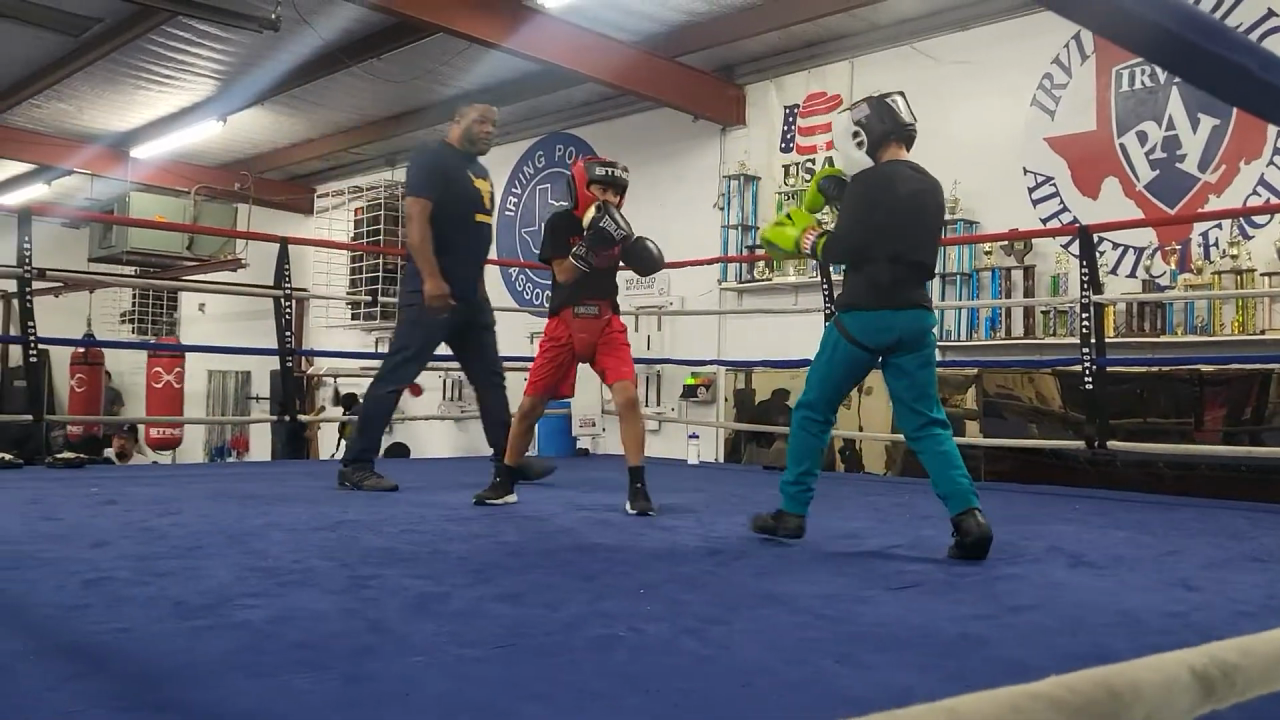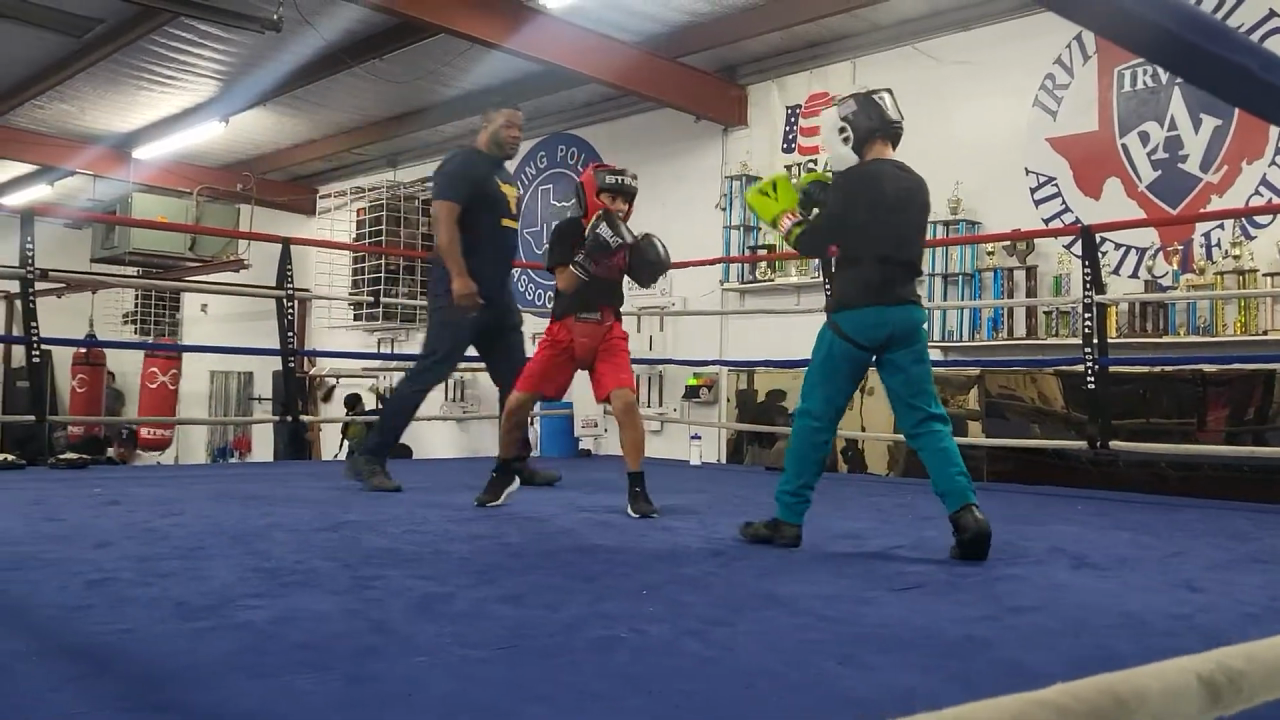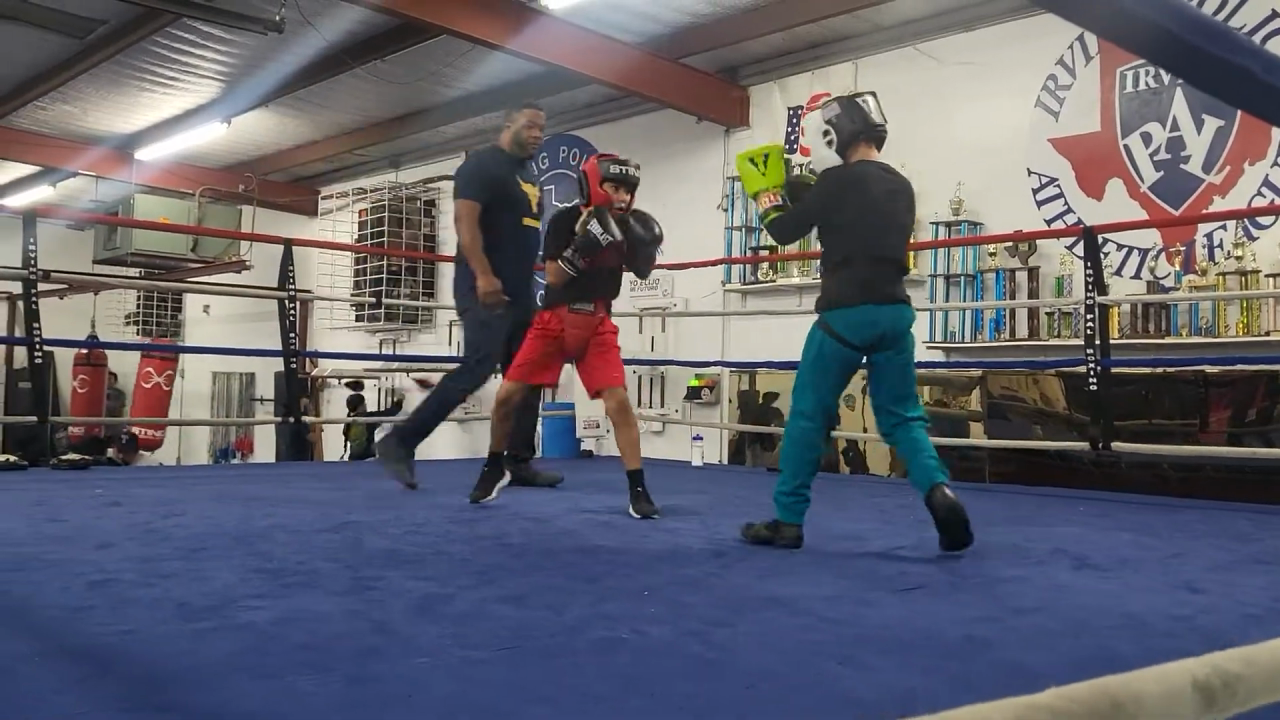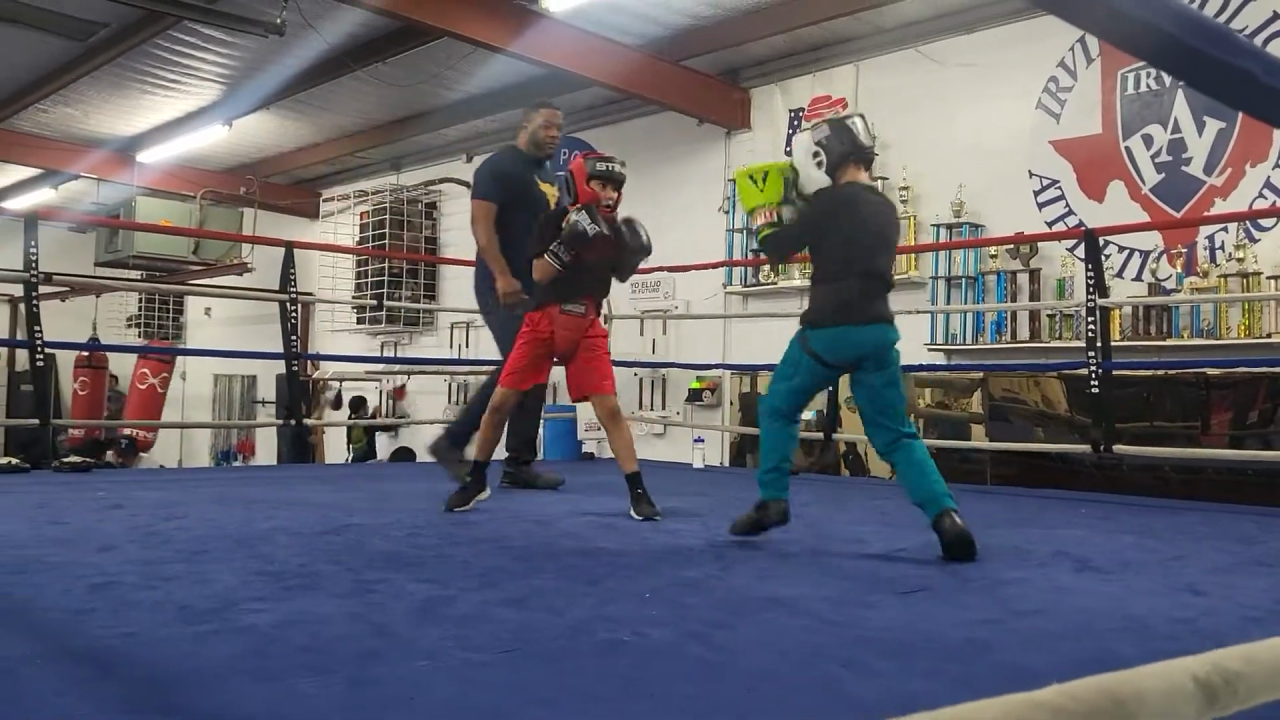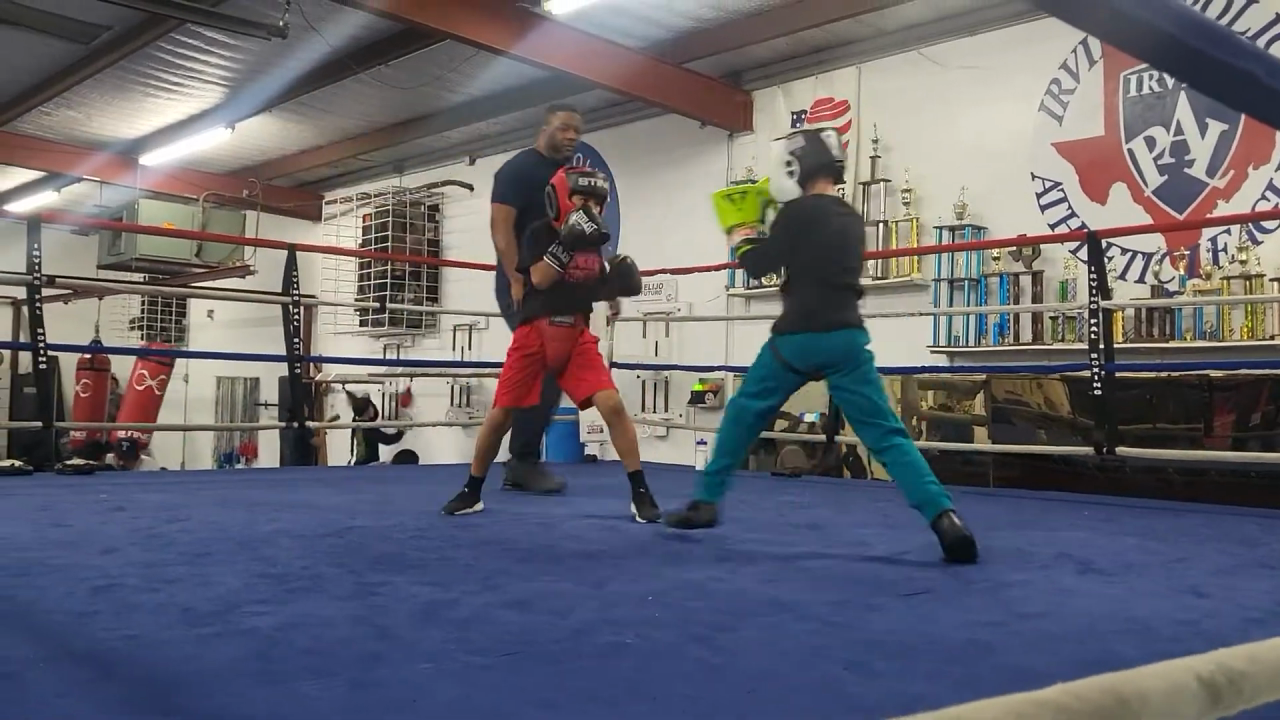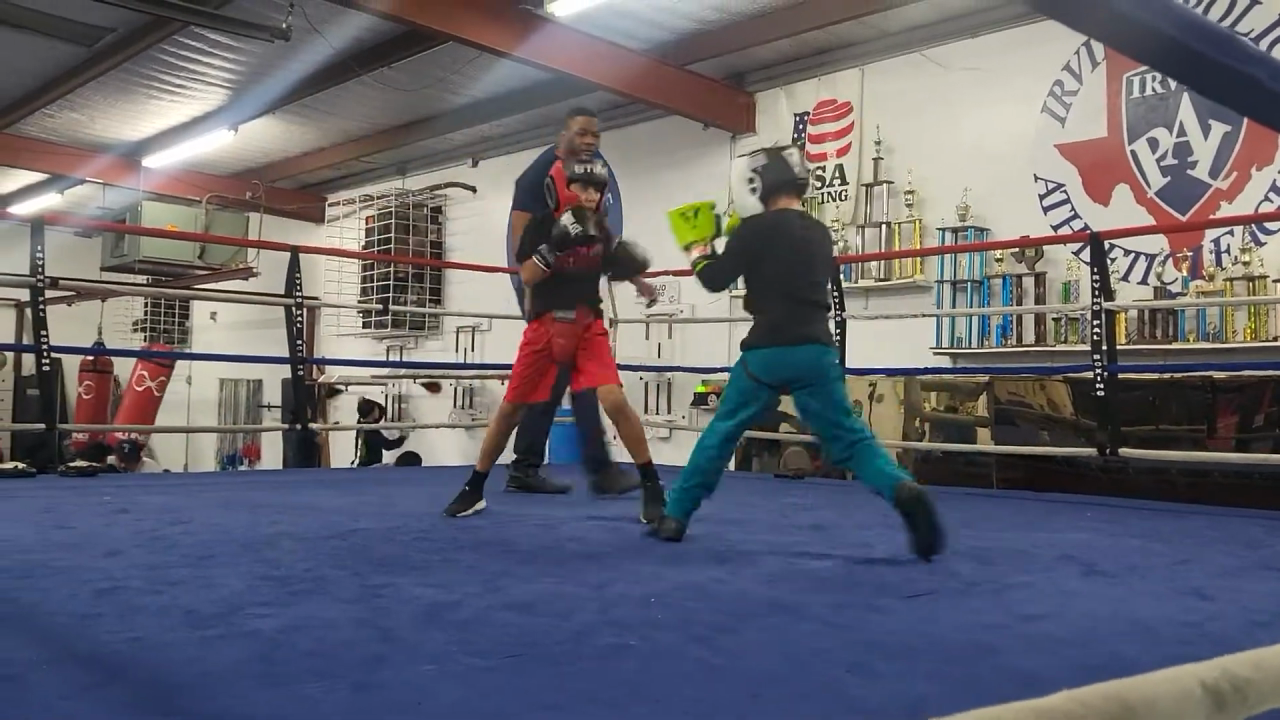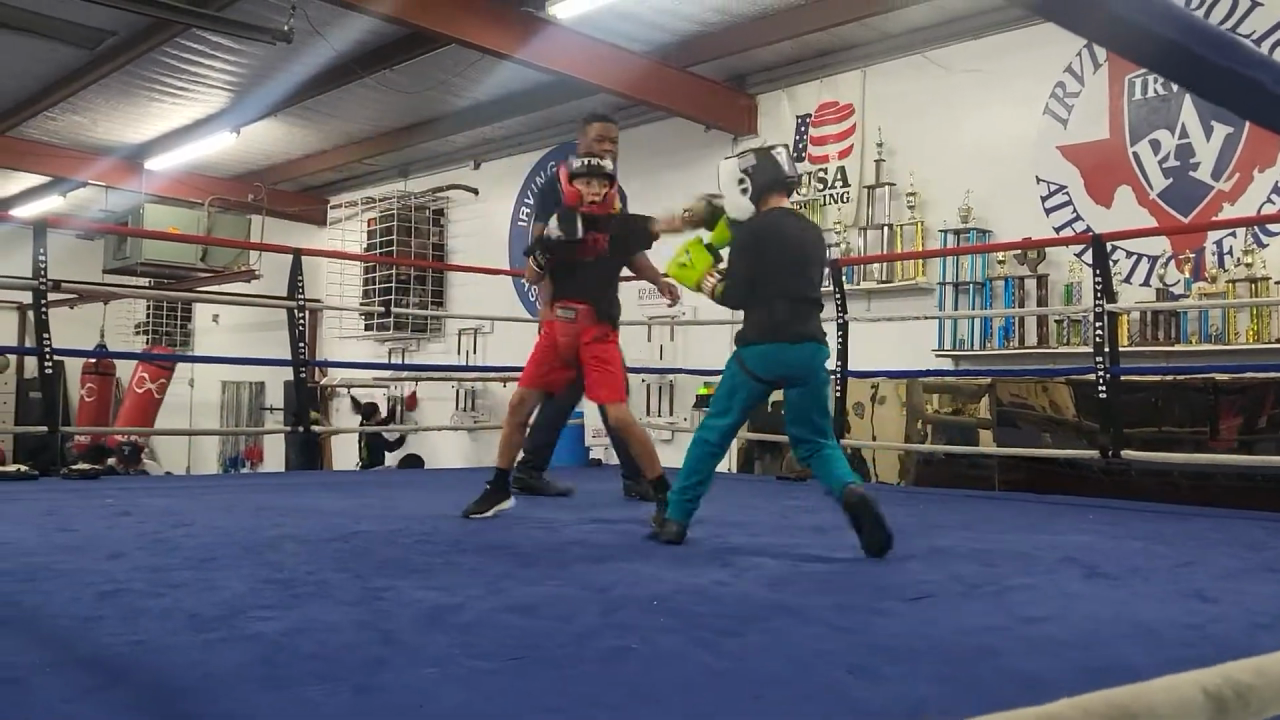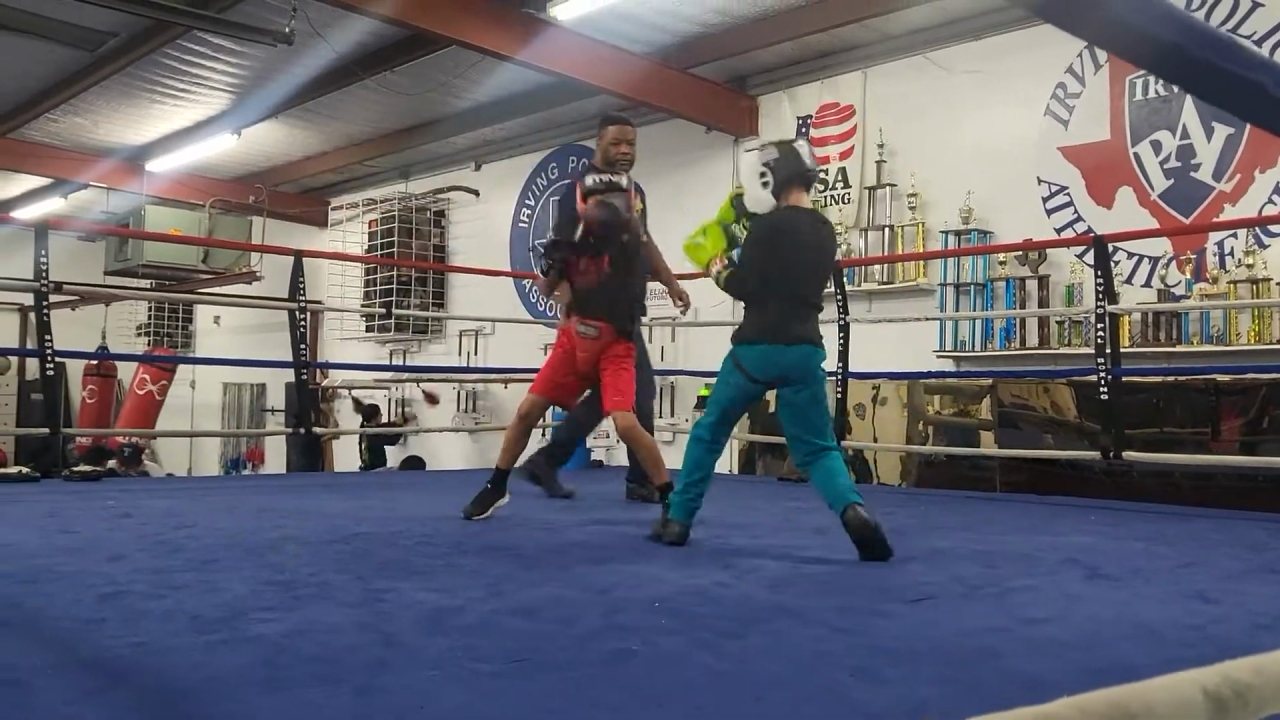
dt=0.1s
person 1, frame 1
left shoulder: (871, 181)
right shoulder: (930, 187)
left elbow: (844, 247)
left wrist: (802, 234)
right wrist: (842, 196)
left hip: (864, 315)
right hip: (914, 316)
left knee: (813, 410)
right knee: (926, 423)
left ankle: (791, 510)
right ankle: (968, 516)
person 1, frame 2
left shoulder: (856, 180)
right shoulder: (916, 185)
left elbow: (816, 243)
left wrist: (784, 215)
right wrist: (826, 199)
left hip: (855, 313)
right hip: (905, 313)
left knee: (815, 416)
right knee: (925, 420)
left ankle: (787, 518)
right ankle: (966, 512)
person 1, frame 3
left shoulder: (840, 179)
right shoulder: (900, 186)
left elbow: (786, 230)
left wrist: (766, 189)
right wrist: (807, 190)
left hip: (846, 313)
right hip: (893, 311)
left knee: (809, 417)
right knee: (902, 417)
left ankle: (787, 521)
right ankle: (938, 490)
person 1, frame 4
left shoulder: (830, 200)
right shoulder: (884, 208)
left elbow: (779, 247)
left wrist: (763, 206)
right wrist: (799, 208)
left hip: (829, 330)
right hip: (877, 330)
left knee: (777, 409)
right knee: (896, 436)
left ankle: (773, 501)
right ankle: (945, 517)
person 1, frame 5
left shoulder: (800, 213)
right shoulder: (854, 219)
left elbow: (758, 266)
left wrist: (741, 228)
right wrist: (775, 231)
left hip: (799, 337)
right hip: (848, 338)
left knee: (743, 414)
right knee: (886, 434)
left ankle: (705, 501)
right ankle: (945, 518)
person 1, frame 6
left shoulder: (760, 228)
right shoulder: (820, 234)
left elbow: (715, 278)
left wrist: (695, 241)
left hip: (768, 351)
right hip: (816, 351)
left knee: (722, 435)
right knee: (853, 442)
left ankle: (675, 516)
right ankle: (904, 491)
person 1, frame 7
left shoulder: (757, 229)
right shoulder: (811, 232)
left elbow: (738, 295)
left wrist: (704, 275)
right wrist: (731, 249)
left hip: (762, 348)
right hip: (809, 348)
left knee: (714, 433)
right knee: (818, 444)
left ankle: (675, 519)
right ankle: (852, 491)
person 1, frame 8
left shoulder: (771, 225)
right shoulder: (825, 231)
left elbow: (743, 286)
left wrist: (714, 259)
left hip: (757, 348)
right hip: (805, 350)
left knee: (710, 431)
right knee: (817, 447)
left ankle: (677, 519)
right ankle: (854, 511)
person 2, frame 1
left shoulder: (480, 170)
right shoulder: (433, 162)
right elbow: (416, 221)
left wrist: (476, 287)
right wrist: (431, 277)
left hip: (468, 292)
right hip: (435, 291)
left knee: (491, 378)
right knee: (398, 375)
right ankle: (356, 465)
person 2, frame 2
left shoulder: (506, 177)
right shoulder: (460, 166)
right elbow: (444, 223)
right wrist: (459, 278)
left hip: (497, 293)
right hip: (461, 293)
left knee: (514, 380)
right knee: (429, 373)
left ankle: (516, 463)
right ankle: (370, 457)
person 2, frame 3
left shoulder: (530, 176)
right shoulder: (482, 166)
right elbow: (465, 222)
left wrist: (532, 288)
right wrist: (484, 275)
left hip: (519, 290)
right hip: (486, 289)
right knee: (474, 371)
left ankle: (519, 462)
right ankle: (400, 443)
person 2, frame 4
left shoulder: (548, 175)
right shoulder: (501, 166)
right elbow: (482, 223)
right wrist: (502, 276)
left hip: (536, 289)
right hip: (506, 289)
left knee: (535, 378)
left ankle: (520, 464)
right ankle: (452, 443)
person 2, frame 5
right shoulder: (520, 171)
right elbow: (500, 227)
right wrist: (517, 280)
right hip: (526, 289)
right knee: (553, 370)
left ankle: (524, 463)
right ankle: (525, 461)
person 2, frame 6
right shoulder: (540, 175)
right elbow: (520, 234)
left wrist: (635, 278)
right wrist: (534, 287)
left knee: (551, 381)
left ankle: (524, 469)
right ankle: (601, 469)
person 2, frame 7
left shoulder: (613, 187)
right shoulder: (561, 185)
left wrist: (656, 278)
right wrist: (550, 298)
left knee: (568, 388)
left ankle: (529, 469)
right ankle: (636, 477)
person 2, frame 8
left shoulder: (634, 189)
left elbow: (644, 245)
left wrist: (671, 283)
right wrist: (572, 304)
left knee: (606, 395)
right knee: (637, 389)
left ankle: (545, 462)
right ankle: (641, 481)
person 3, frame 1
left shoulder: (617, 227)
right shoulder: (561, 222)
left elbow: (633, 265)
right elbow: (563, 274)
left wrist: (644, 259)
right wrist: (592, 241)
left hip: (607, 324)
right hip: (564, 324)
left knee: (627, 398)
right knee: (531, 407)
left ankle: (636, 486)
right ankle: (505, 482)
person 3, frame 2
left shoulder: (623, 235)
right shoulder: (567, 230)
left elbow: (641, 277)
right elbow: (565, 283)
left wrist: (649, 265)
right wrist: (593, 250)
left hip: (608, 330)
right hip: (565, 329)
left knee: (626, 403)
right knee: (516, 405)
left ankle: (637, 490)
right ankle: (502, 475)
person 3, frame 3
left shoulder: (626, 227)
right shoulder: (566, 220)
left elbow: (641, 270)
right elbow: (552, 276)
left wrist: (646, 249)
right wrist: (582, 245)
left hip: (598, 324)
right hip: (554, 319)
left knee: (619, 402)
right knee: (508, 395)
left ankle: (638, 490)
right ankle: (493, 470)
person 3, frame 4
left shoulder: (612, 228)
right shoulder: (555, 219)
left elbow: (621, 273)
right elbow: (540, 274)
left wrist: (632, 254)
right wrist: (569, 240)
left hip: (587, 326)
right hip: (543, 320)
left knee: (608, 406)
right knee: (501, 402)
left ankle: (637, 491)
right ankle: (476, 480)
person 3, frame 5
left shoulder: (594, 240)
right shoulder: (542, 232)
right elbow: (537, 278)
left wrist: (619, 281)
right wrist: (568, 240)
left hip: (577, 337)
right hip: (533, 334)
left knee: (612, 405)
right knee: (500, 417)
left ankle: (641, 491)
right ankle: (472, 491)
person 3, frame 6
left shoulder: (600, 231)
right shoulder: (542, 225)
left elbow: (617, 267)
right elbow: (528, 276)
left wrist: (628, 264)
right wrist: (558, 243)
left hip: (588, 329)
right hip: (544, 329)
left knee: (615, 401)
right knee: (509, 411)
left ankle: (651, 485)
right ankle: (474, 489)
person 3, frame 7
left shoulder: (619, 223)
right shoulder: (560, 222)
left elbow: (663, 225)
right elbow: (534, 274)
right wrist: (547, 246)
left hip: (597, 331)
right hip: (559, 326)
left knee: (618, 416)
right knee: (520, 403)
left ankle: (665, 494)
right ankle: (498, 489)
person 3, frame 8
left shoulder: (625, 235)
right shoulder: (572, 235)
left elbow: (643, 247)
right elbow: (549, 289)
left wrist: (623, 216)
right wrist: (552, 260)
left hip: (615, 346)
right hip: (575, 337)
left knee: (625, 423)
right knee: (528, 411)
left ankle: (671, 497)
right ankle: (496, 487)
